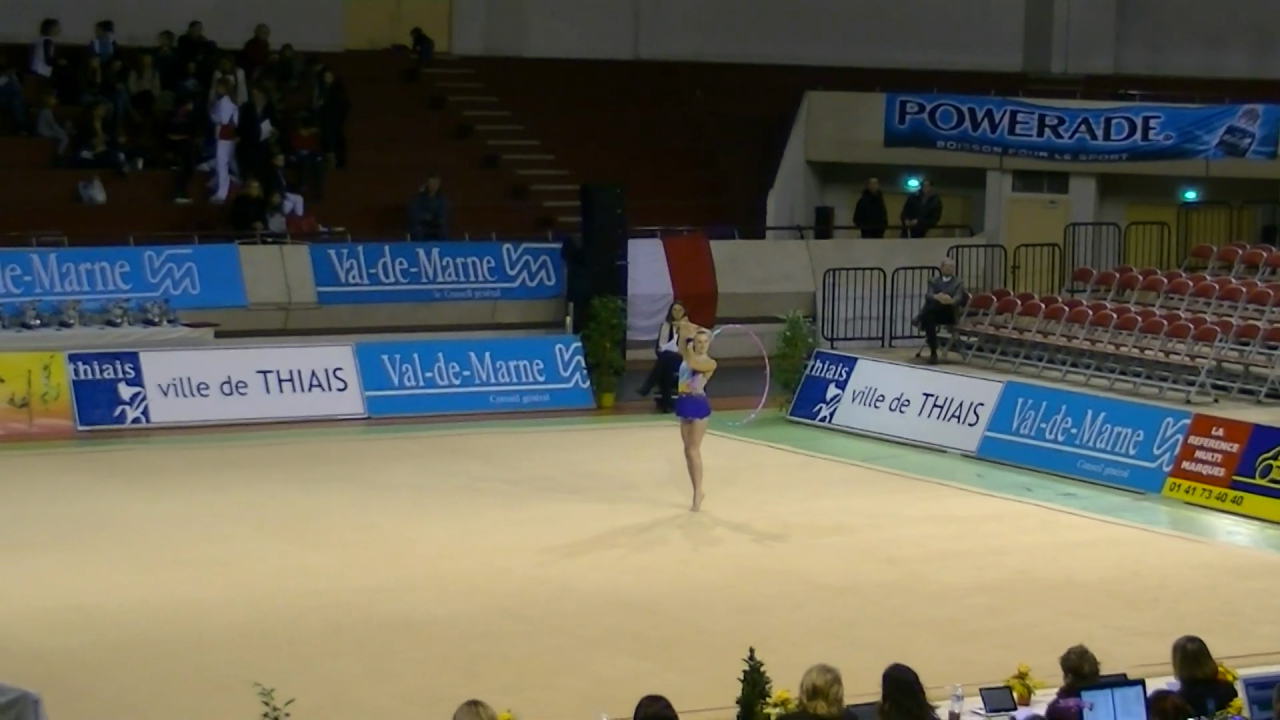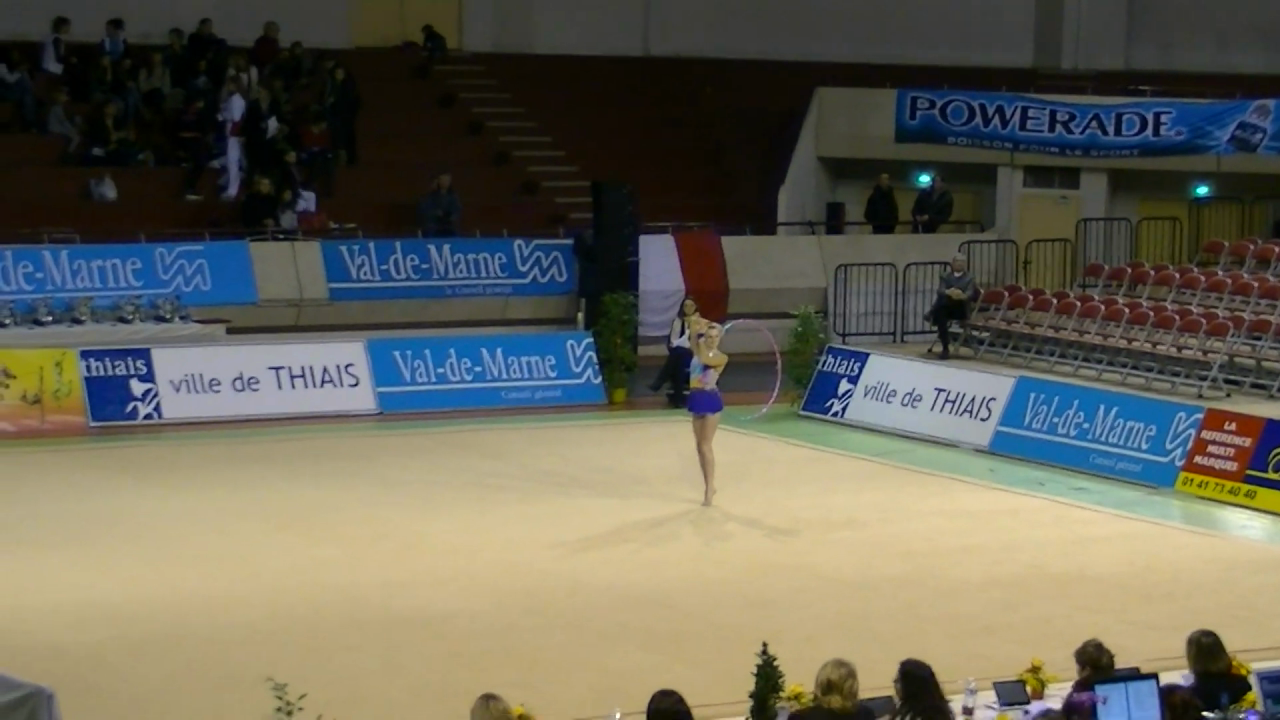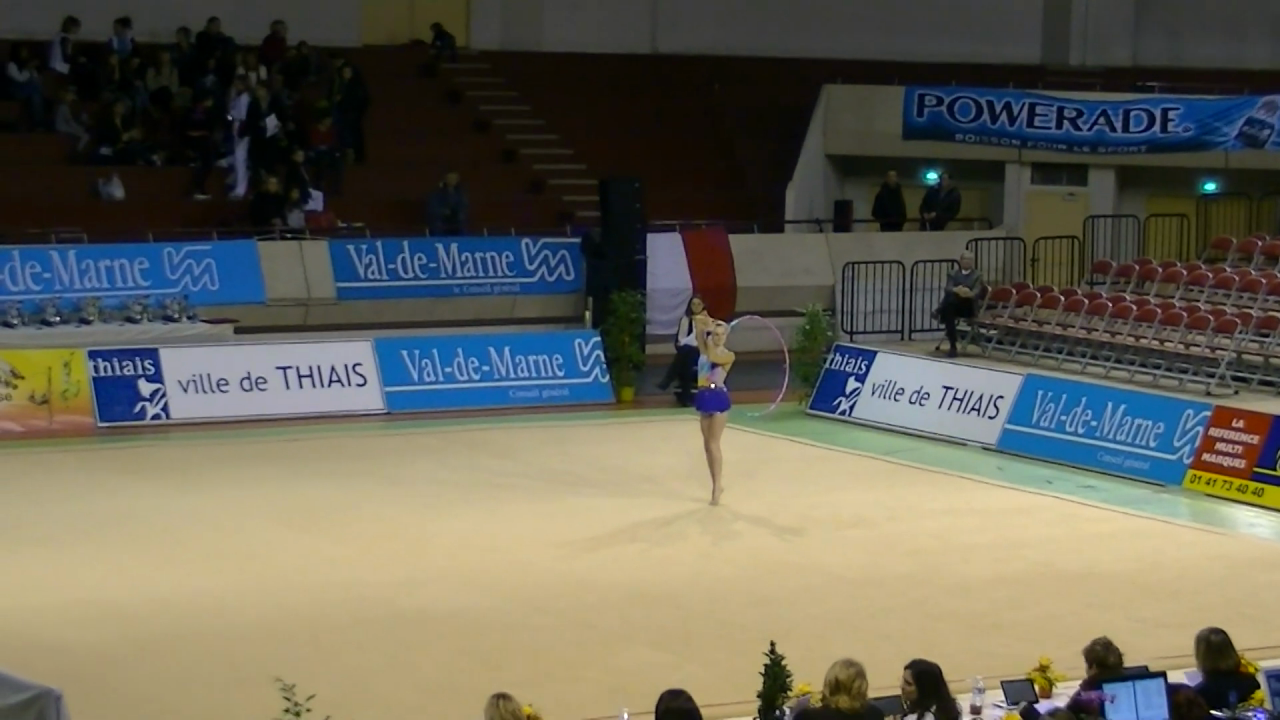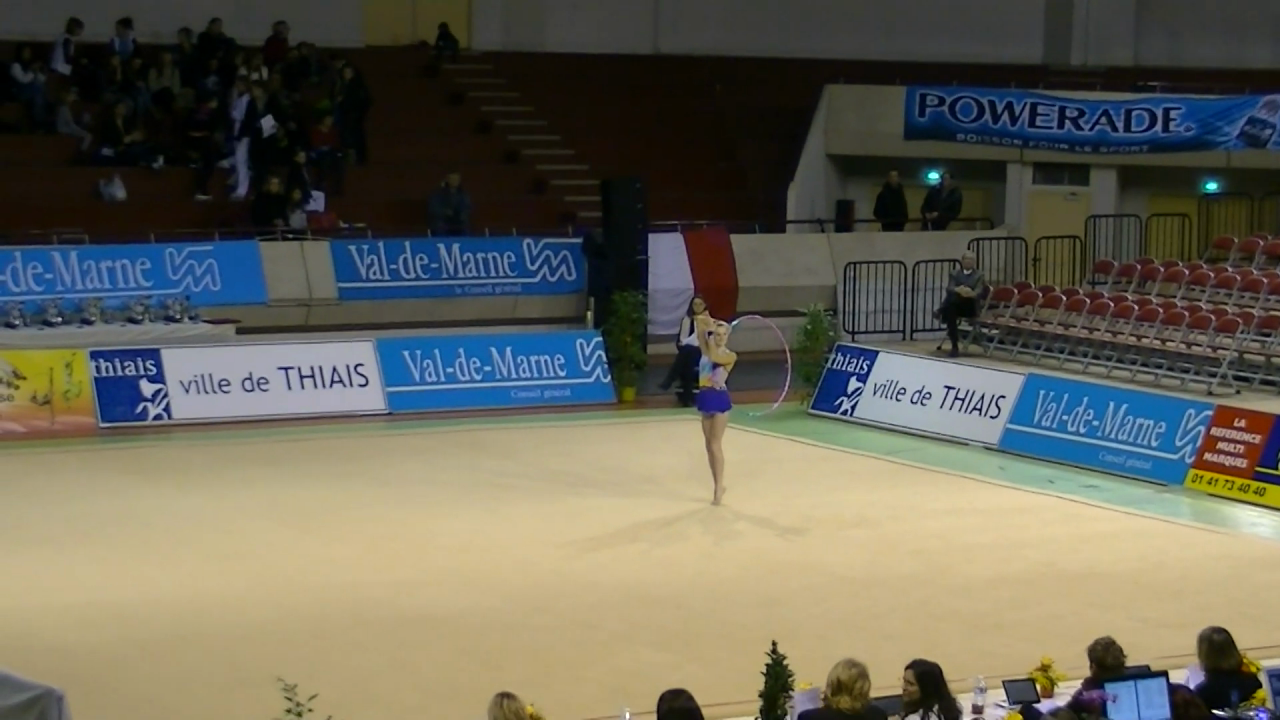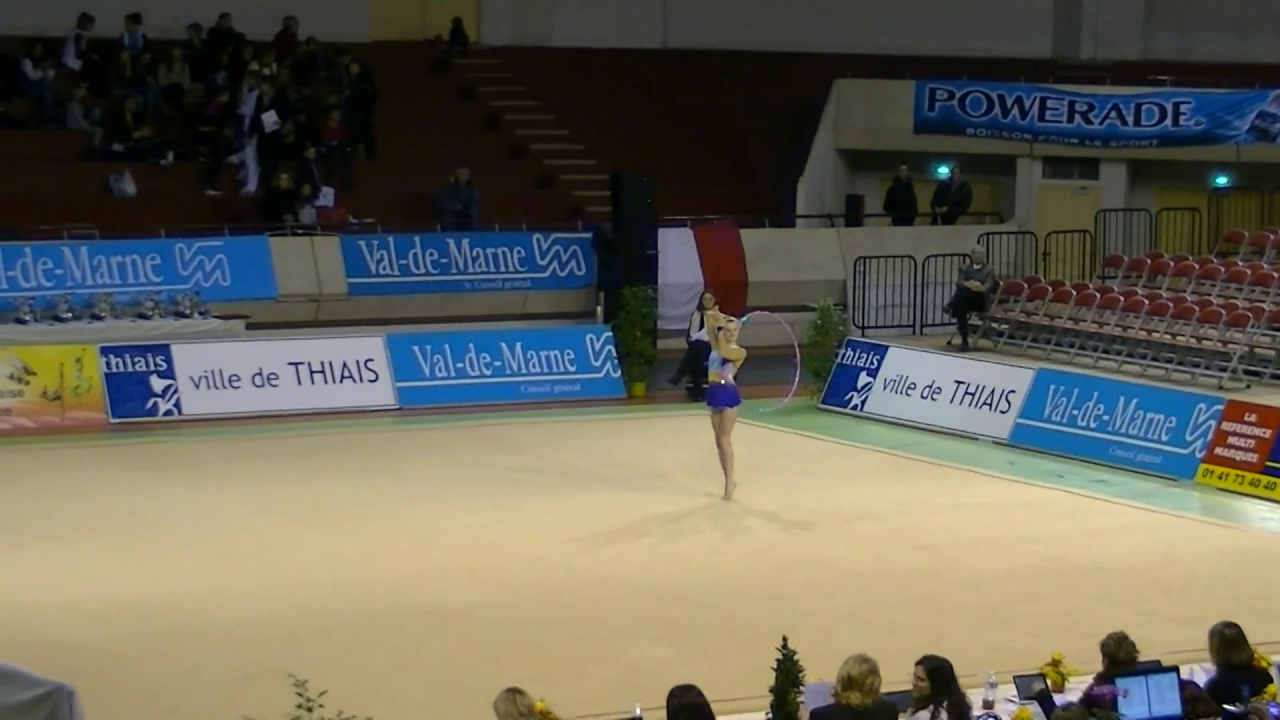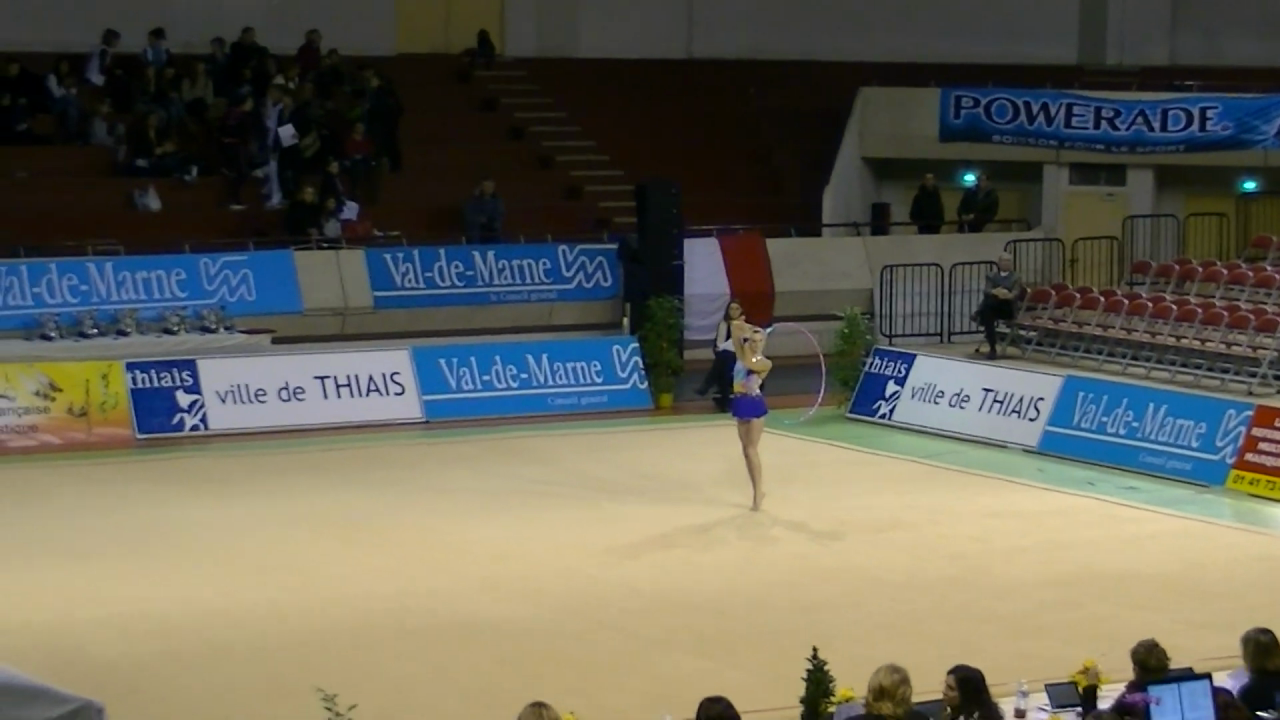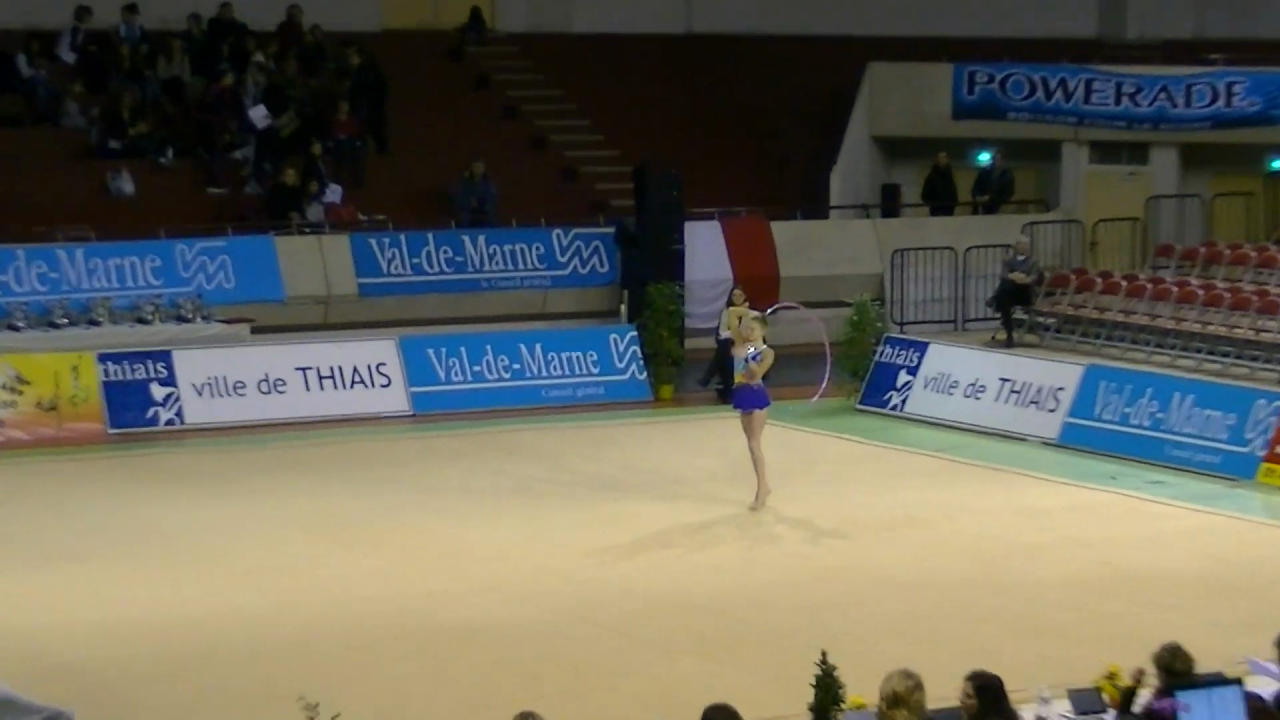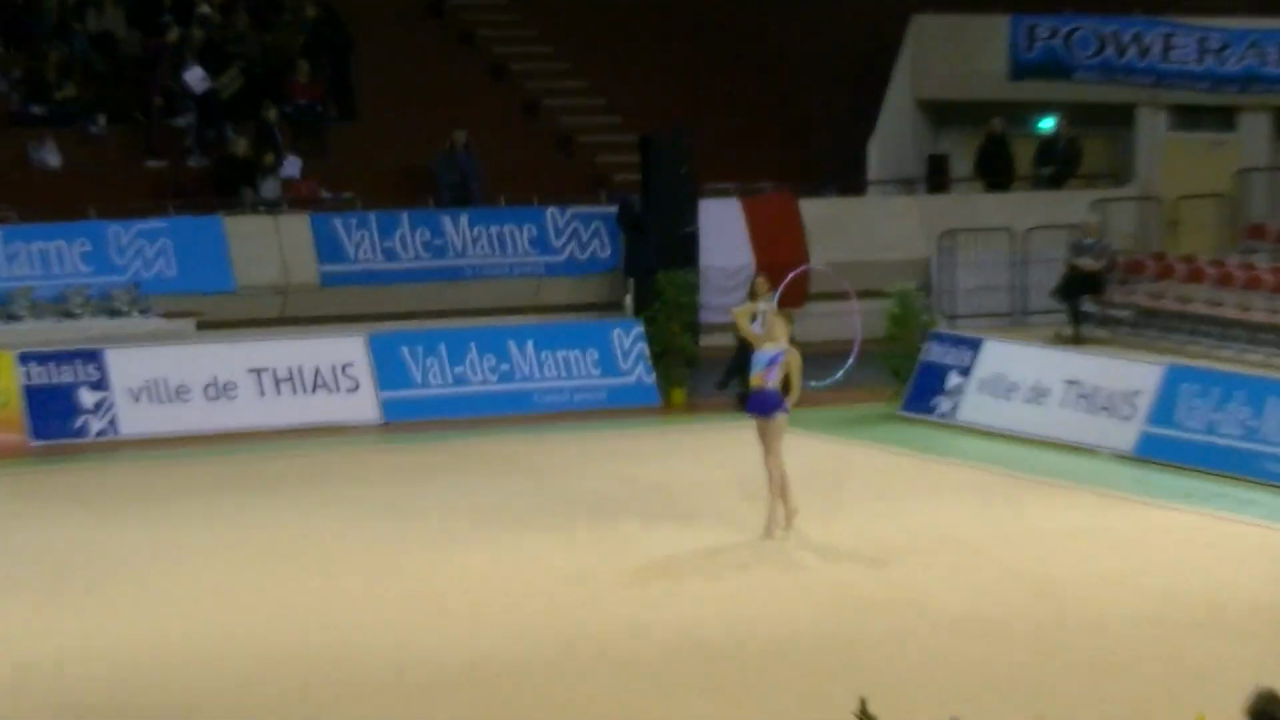
dt=0.2s
person 1, frame 1
left shoulder: (710, 363)
right shoulder: (687, 355)
left elbow: (693, 364)
right elbow: (682, 328)
left wrist: (690, 347)
left hip: (698, 404)
right hip: (684, 403)
left knee: (693, 451)
right knee: (688, 452)
left ankle: (698, 492)
right ankle: (697, 491)
person 1, frame 2
left shoulder: (721, 357)
right shoulder: (698, 350)
left elbow: (705, 359)
right elbow: (693, 322)
left wrist: (701, 341)
left hip: (710, 399)
right hip: (696, 399)
left knee: (705, 446)
right knee: (700, 446)
left ankle: (709, 487)
right ankle: (709, 486)
person 1, frame 3
left shoulder: (728, 355)
right shoulder: (704, 349)
left elbow: (713, 357)
right elbow: (697, 320)
left wrist: (709, 339)
left hip: (718, 398)
right hip: (703, 397)
left knee: (713, 445)
right knee: (707, 445)
left ankle: (717, 486)
right ankle: (716, 484)
person 1, frame 4
left shoulder: (730, 356)
right shoulder: (706, 349)
left elbow: (714, 357)
right elbow: (699, 320)
left wrist: (711, 337)
left hip: (719, 398)
right hip: (705, 397)
left knee: (715, 445)
right knee: (709, 445)
left ankle: (719, 486)
right ankle: (718, 485)
person 1, frame 5
left shoulder: (740, 352)
right shoulder: (716, 344)
left elbow: (724, 352)
right elbow: (708, 315)
left wrist: (720, 332)
left hip: (728, 394)
right hip: (714, 393)
left knee: (724, 440)
right knee: (719, 441)
left ankle: (729, 481)
right ankle: (728, 480)
person 1, frame 6
left shoulder: (765, 363)
right shoulder: (741, 355)
left elbow: (748, 364)
right elbow: (734, 326)
left wrist: (746, 342)
right wrist: (748, 330)
left hip: (754, 405)
right hip: (740, 404)
left knee: (751, 451)
right knee: (746, 452)
left ankle: (758, 492)
right ankle: (757, 491)
person 1, frame 7
left shoulder: (767, 352)
right shoulder: (741, 343)
left elbow: (756, 374)
right elbow: (732, 313)
left wrist: (745, 357)
right wrist: (750, 314)
left hip: (756, 396)
right hip: (741, 395)
left knee: (754, 444)
right knee: (752, 445)
left ankle: (761, 489)
right ankle: (763, 486)
person 1, frame 8
left shoulder: (790, 353)
right shoulder: (761, 342)
left elbow: (795, 388)
left wrist: (784, 408)
right wrist: (763, 311)
left hip: (774, 402)
right hip: (757, 401)
left knee: (771, 459)
right knee: (774, 458)
